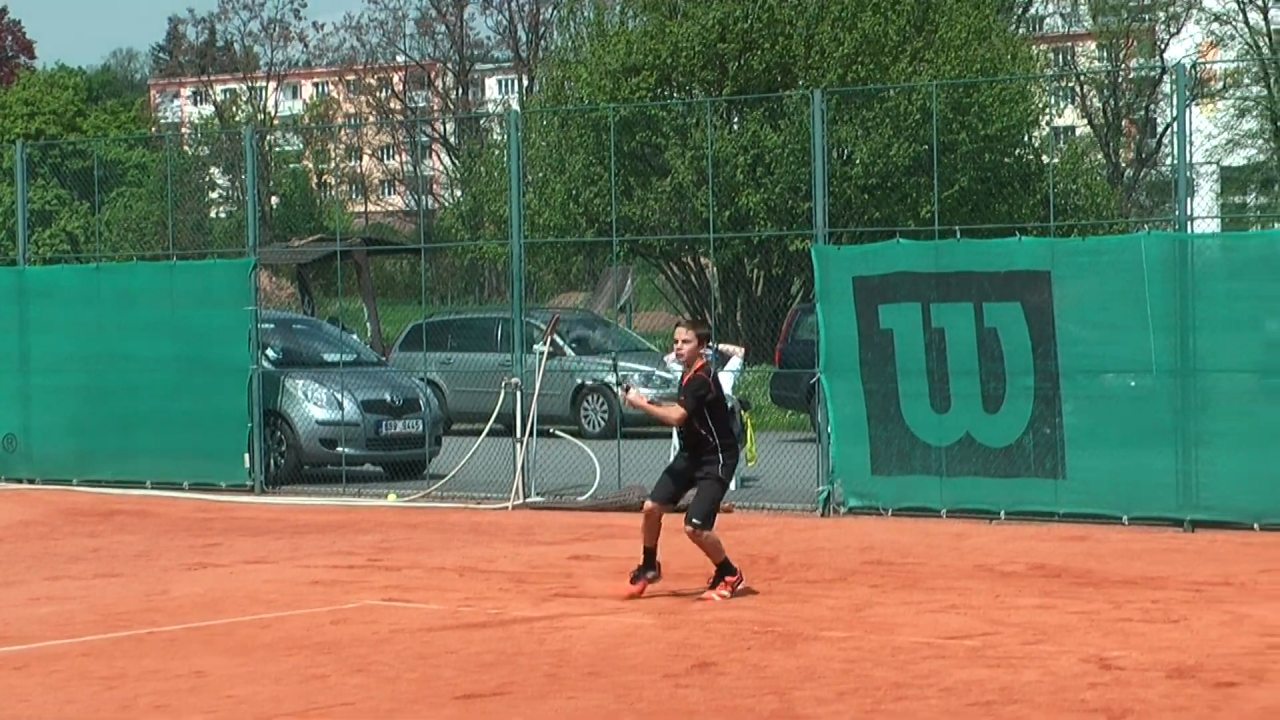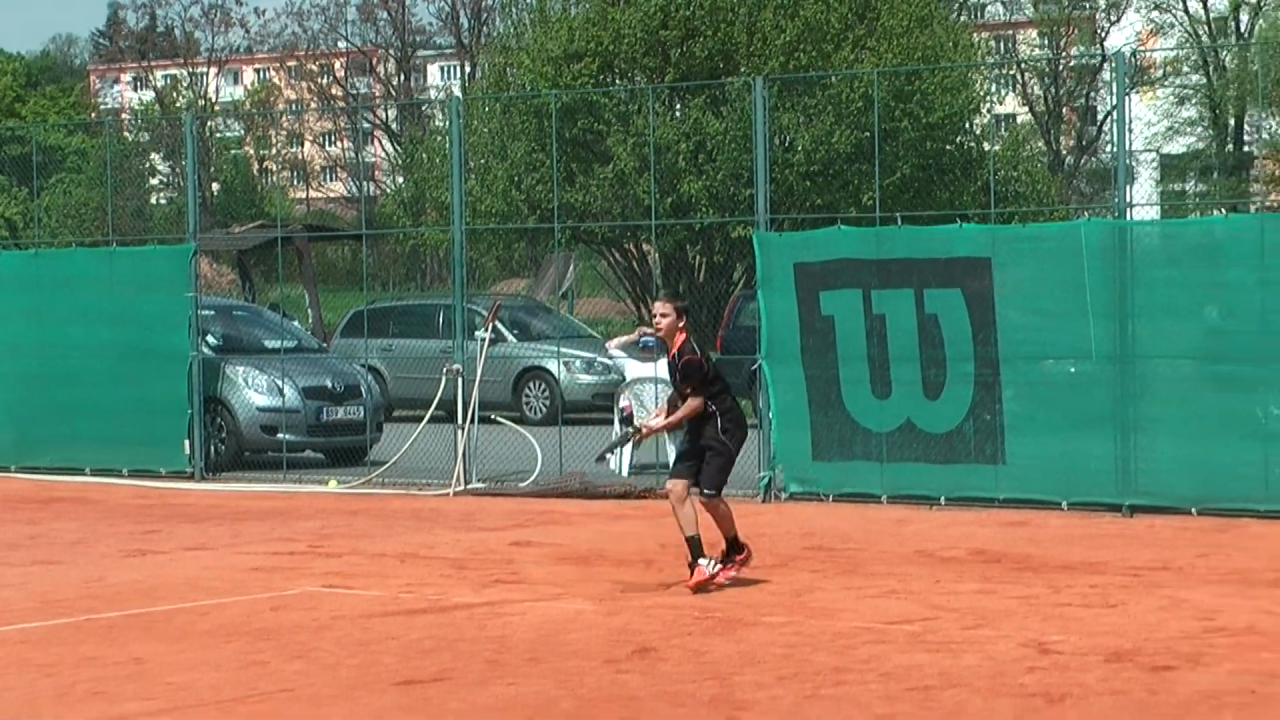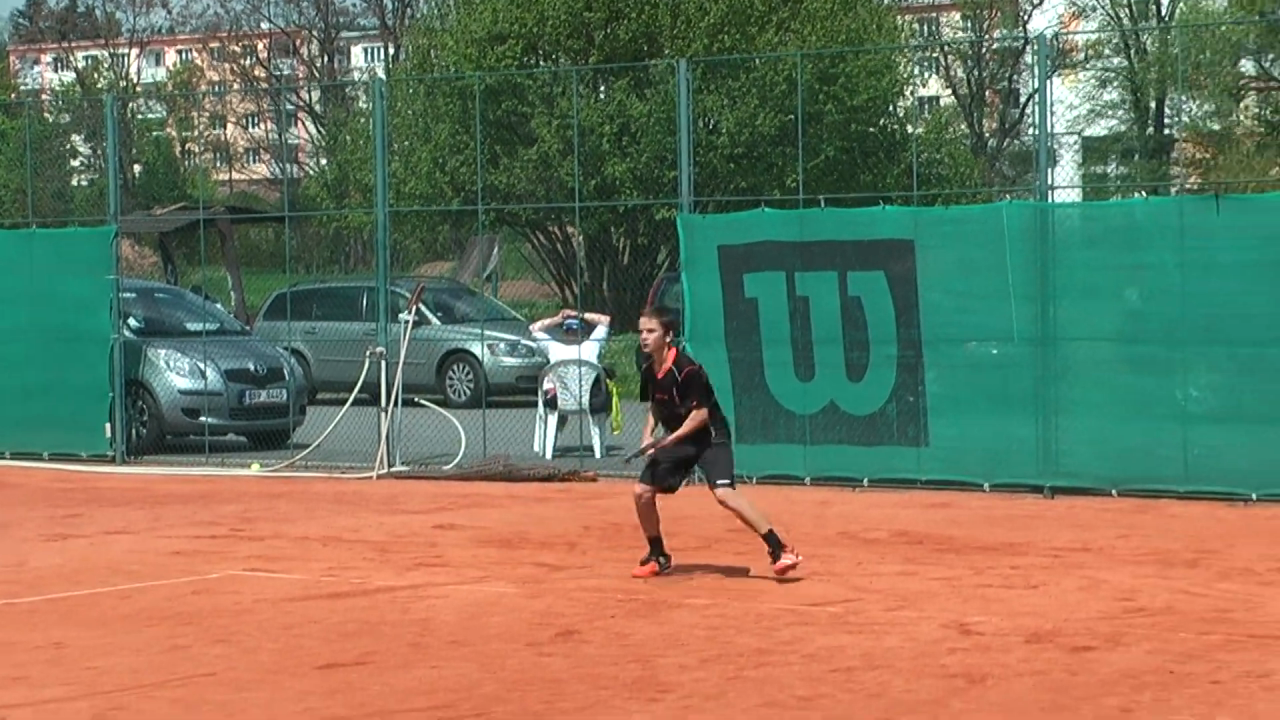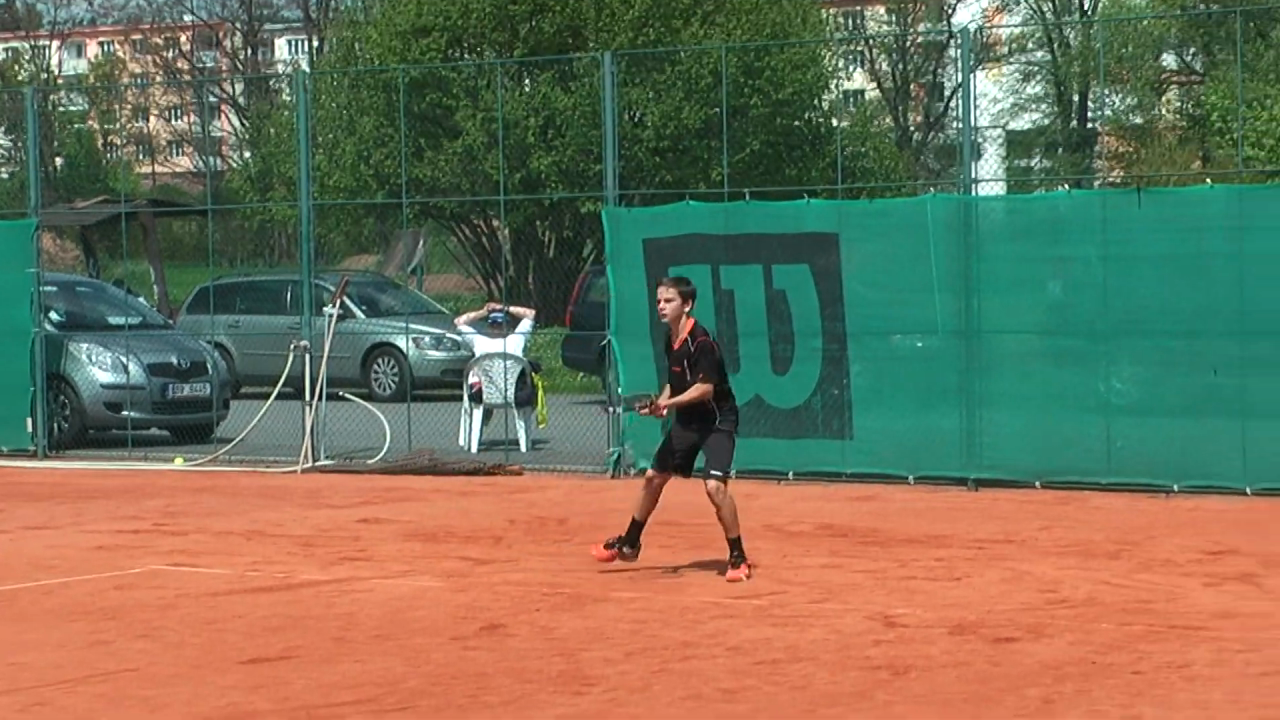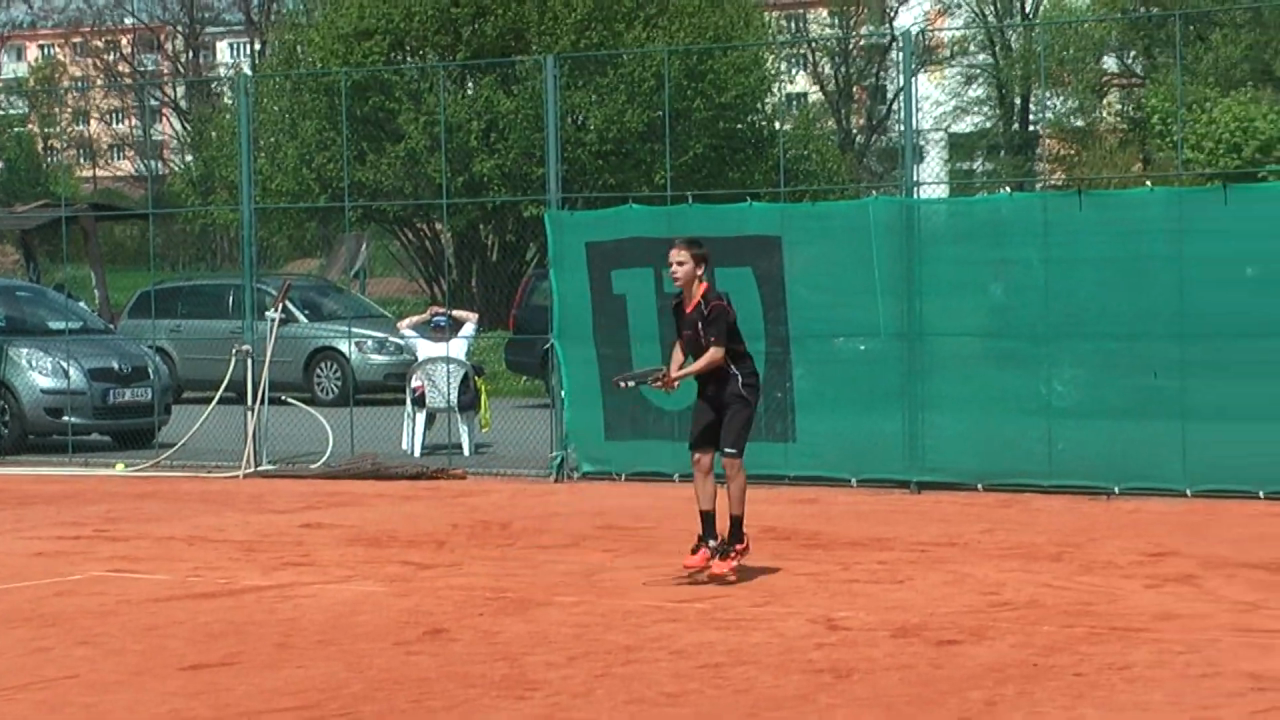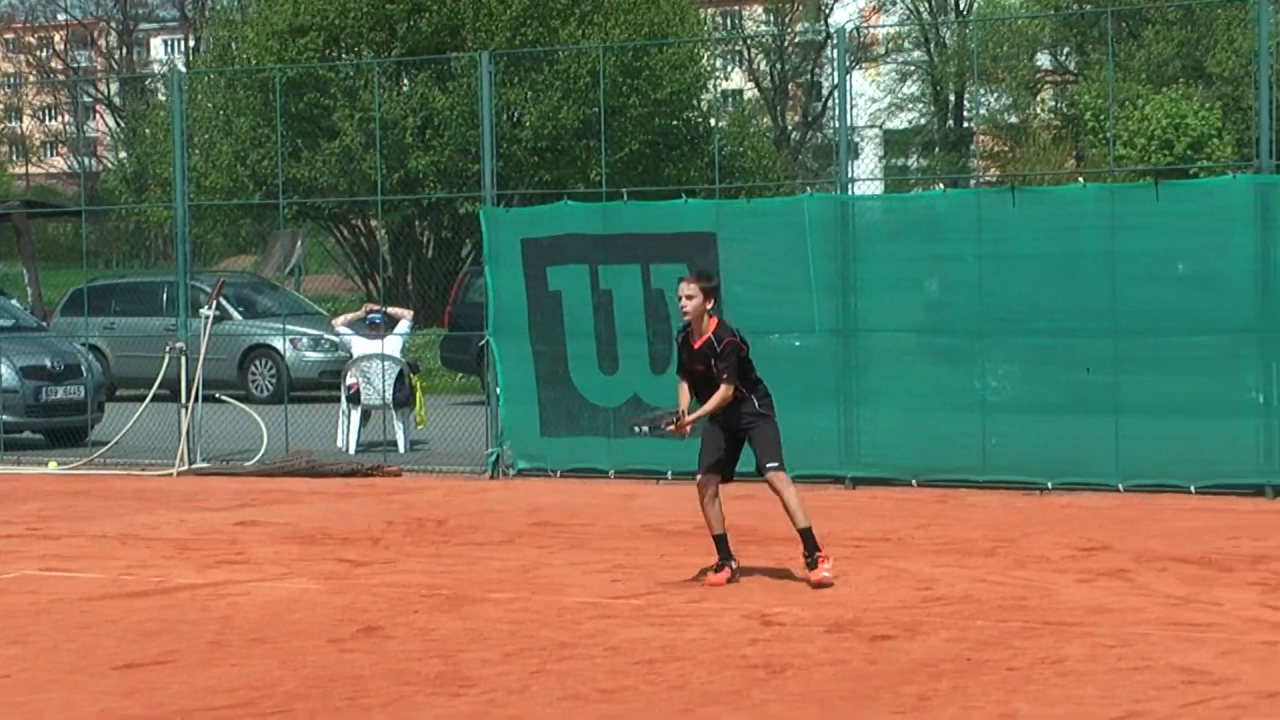
dt=0.2s
person 1, frame 1
left shoulder: (703, 379)
right shoulder: (687, 375)
left elbow: (676, 417)
left wrist: (641, 403)
right wrist: (652, 401)
left hip: (716, 460)
right hip: (690, 456)
left knee: (696, 529)
right knee: (651, 508)
left ankle: (729, 575)
right ankle: (648, 567)
person 1, frame 2
left shoulder: (690, 355)
right shoulder: (674, 349)
left elbow: (697, 402)
left wrist: (663, 424)
right wrist: (664, 410)
left hip: (723, 427)
right hip: (699, 429)
left knee: (709, 498)
right knee: (676, 490)
left ankle: (736, 551)
right ankle: (702, 561)
person 1, frame 3
left shoulder: (687, 369)
right shoulder: (649, 369)
left elbow: (701, 413)
left wrist: (670, 441)
right wrist: (648, 434)
left hip: (710, 436)
right hip: (678, 438)
left knee: (724, 495)
right knee: (641, 492)
left ankle: (780, 550)
right ankle: (658, 556)
person 1, frame 4
left shoulder: (701, 340)
right shoulder: (669, 339)
left elbow: (706, 387)
left wrist: (669, 402)
right wrist: (661, 400)
left hip: (717, 420)
right hip: (687, 420)
left knee: (715, 486)
right knee: (654, 478)
left ankle: (738, 557)
right ankle: (629, 542)
person 1, frame 5
left shoulder: (715, 304)
right shoulder: (678, 305)
left elbow: (716, 352)
left wrist: (678, 374)
right wrist: (672, 370)
left hip: (737, 386)
right hip: (709, 388)
left knee: (731, 461)
right knee: (700, 461)
left ankle: (736, 540)
right ankle: (709, 540)
person 1, frame 6
left shoulder: (725, 340)
right shoulder: (683, 338)
left elbow: (726, 390)
right elbow: (684, 379)
left wrist: (693, 417)
right wrist: (683, 411)
left hip: (752, 411)
right hip: (720, 418)
left knee: (776, 477)
right knee: (705, 483)
left ankle: (814, 554)
right ankle: (726, 560)
